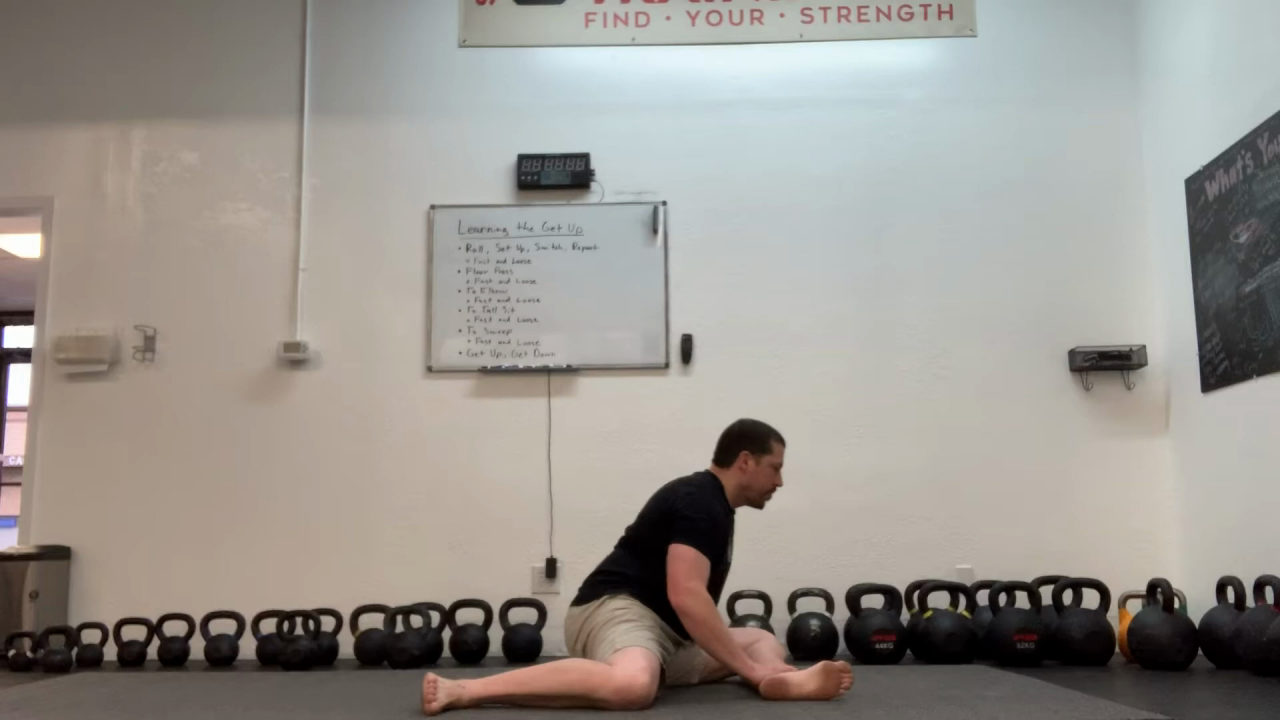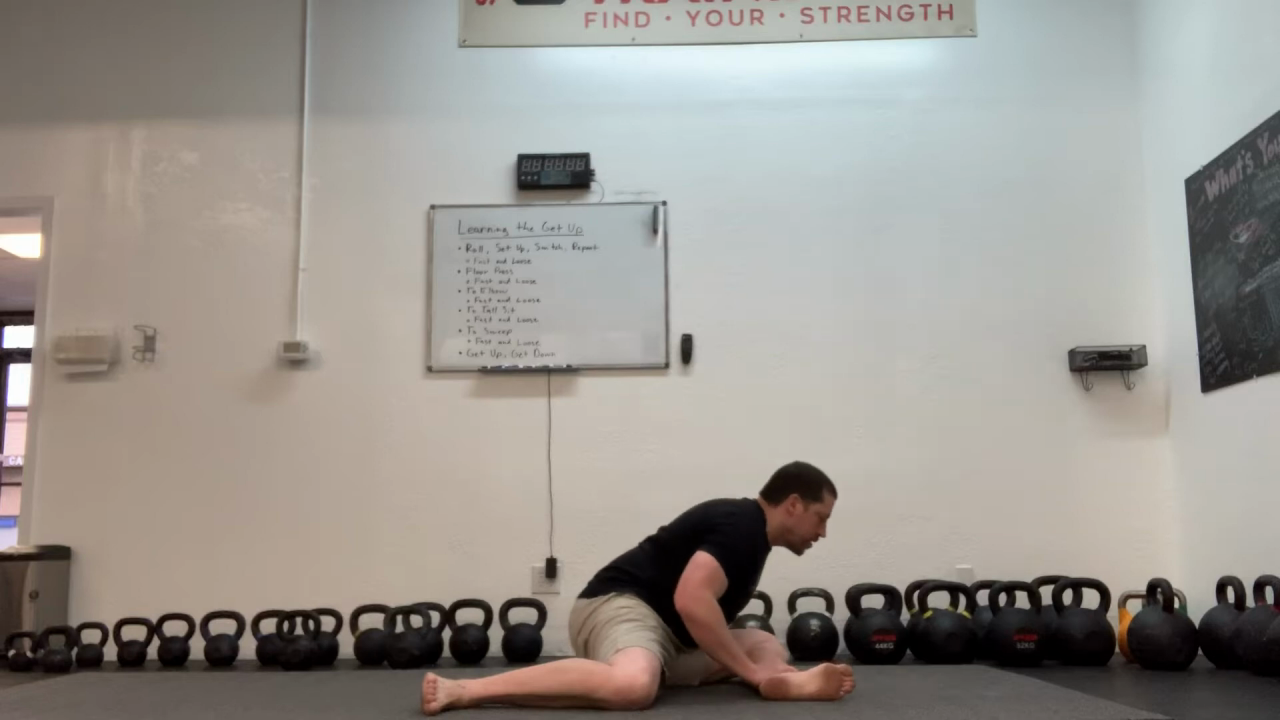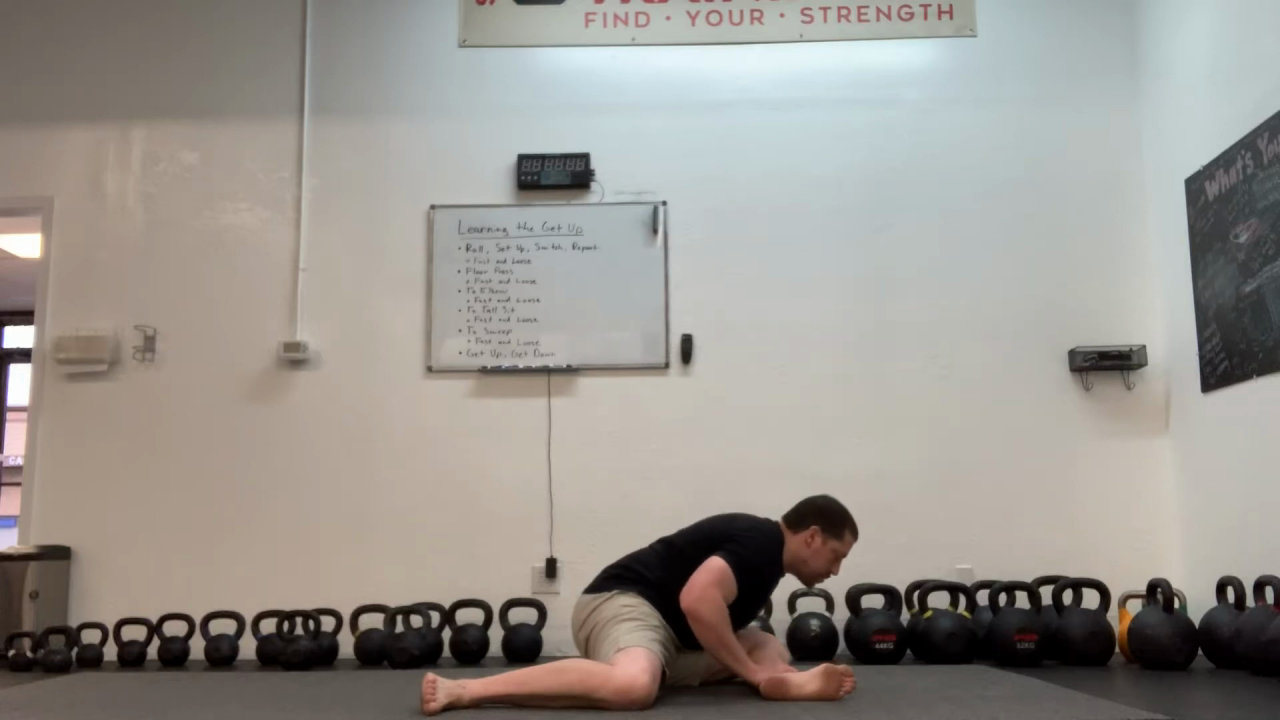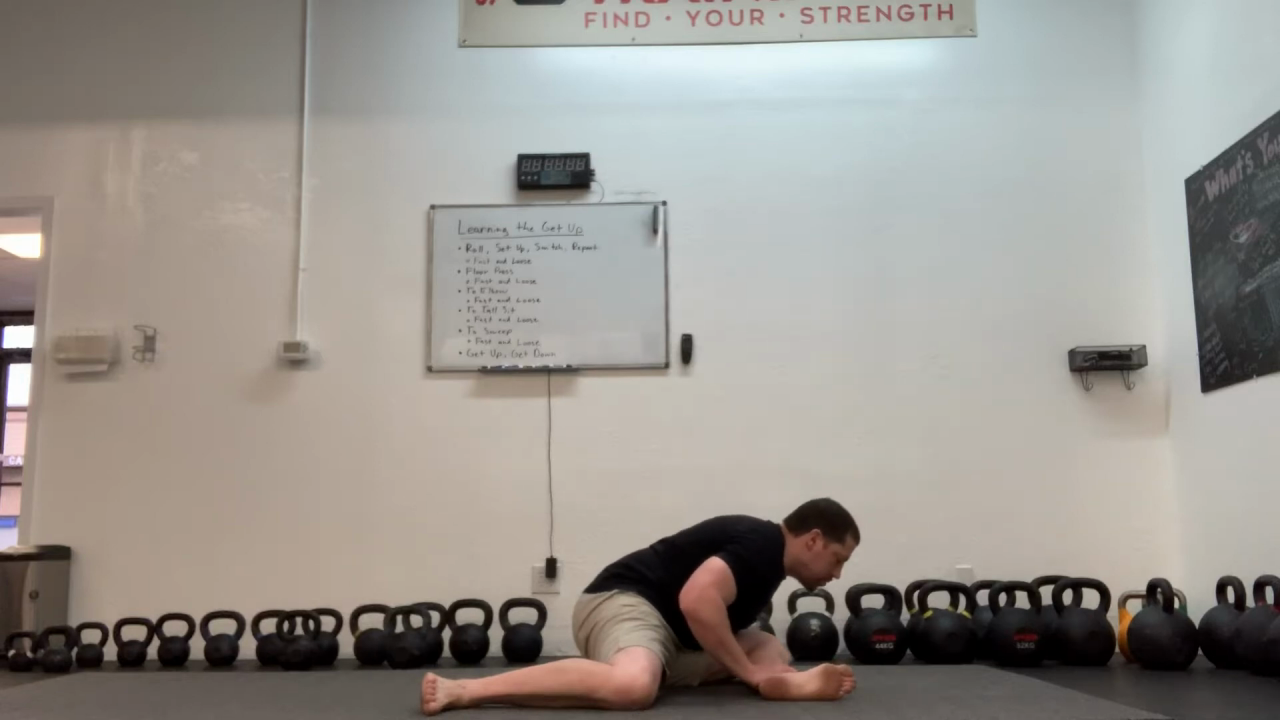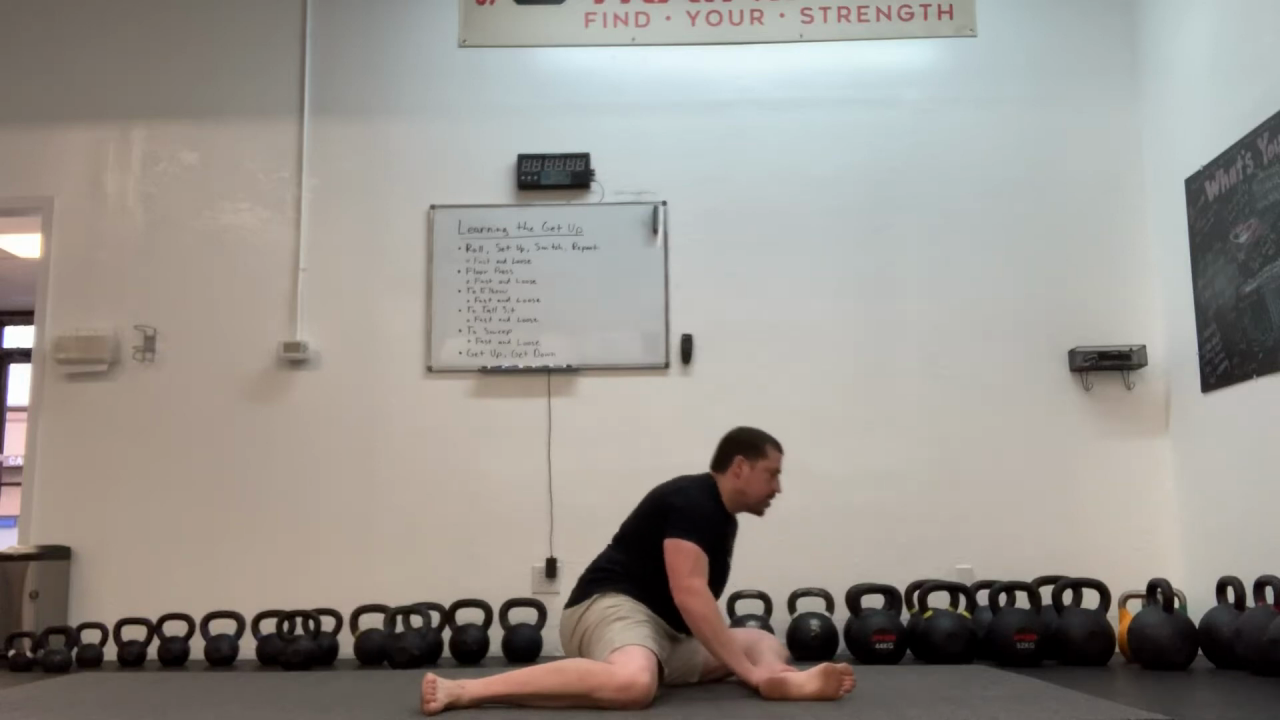
dt=0.7s
person 1, frame 1
left shoulder: (713, 503)
right shoulder: (699, 502)
left elbow: (692, 602)
right elbow: (686, 596)
left wrist: (757, 662)
right wrist: (751, 671)
right hip: (615, 610)
left knee: (763, 641)
right knee: (632, 686)
right ankle: (463, 691)
person 1, frame 2
left shoulder: (749, 531)
right shoulder: (741, 527)
left elbow: (705, 611)
right elbow: (692, 601)
left wrist: (763, 667)
right wrist: (753, 673)
right hip: (618, 606)
left knee: (768, 646)
right knee: (632, 685)
right ankle: (462, 689)
person 1, frame 3
left shoulder: (763, 550)
right shoulder: (761, 542)
right elbow: (697, 600)
left wrist: (769, 669)
right wrist: (753, 672)
right hip: (623, 603)
left knee: (772, 650)
right knee: (632, 685)
right ankle: (462, 689)
person 1, frame 4
left shoulder: (768, 556)
right shoulder: (760, 544)
right elbow: (697, 601)
left wrist: (770, 672)
right wrist: (752, 672)
right hip: (623, 602)
left knee: (773, 650)
right knee: (632, 685)
right ankle: (461, 690)
person 1, frame 5
left shoulder: (722, 516)
right shoulder: (693, 501)
left elbow: (694, 602)
right elbow: (689, 593)
right wrist: (748, 670)
right hip: (611, 606)
left knee: (767, 643)
right knee: (632, 683)
left ankle: (785, 680)
right ankle: (463, 690)
